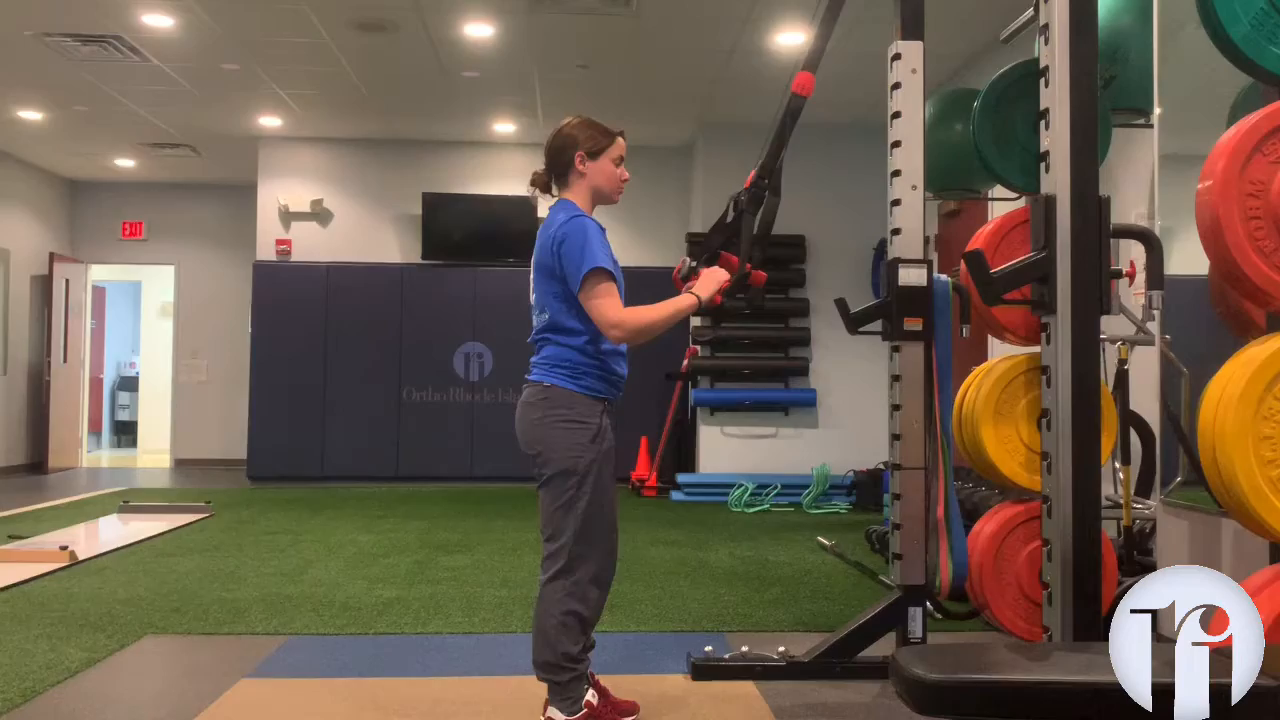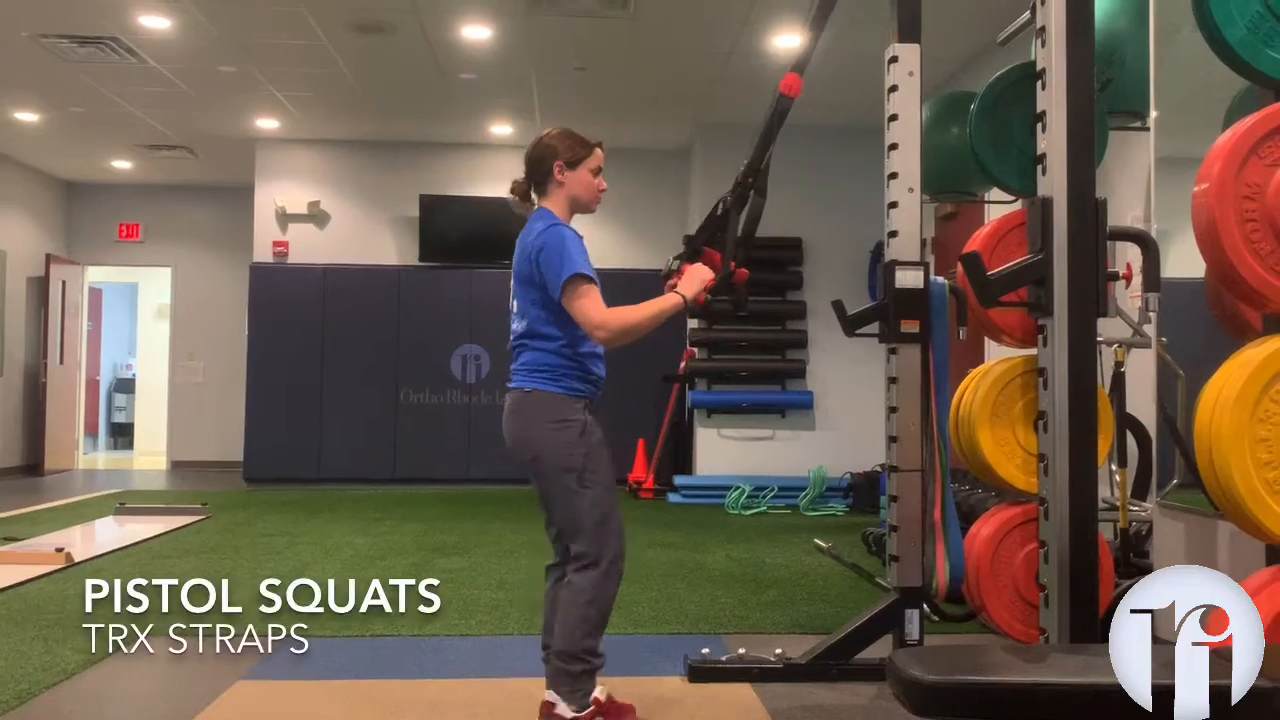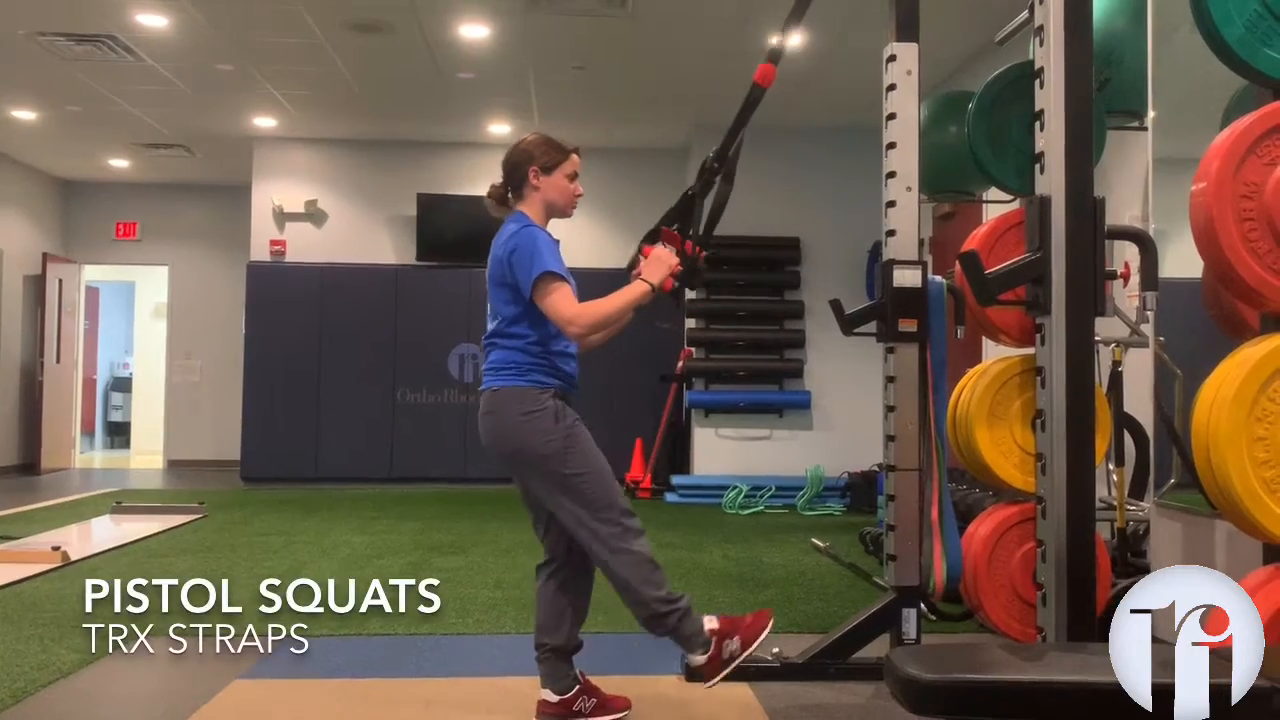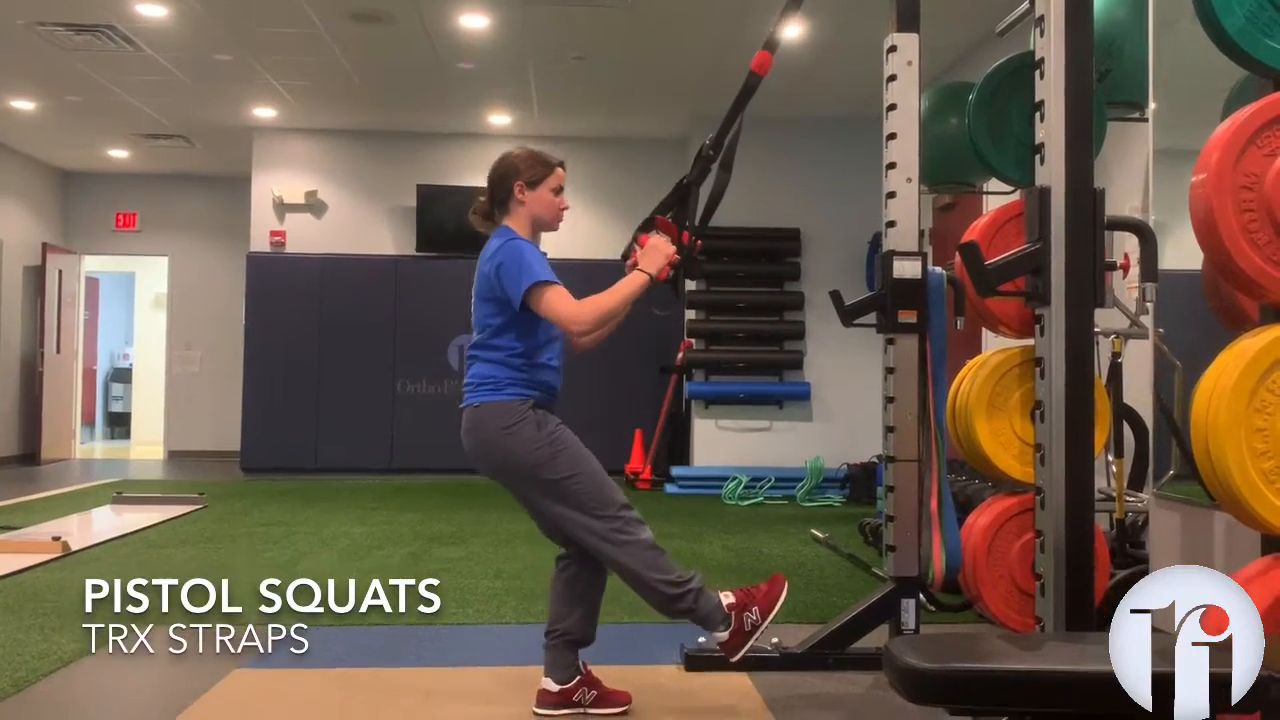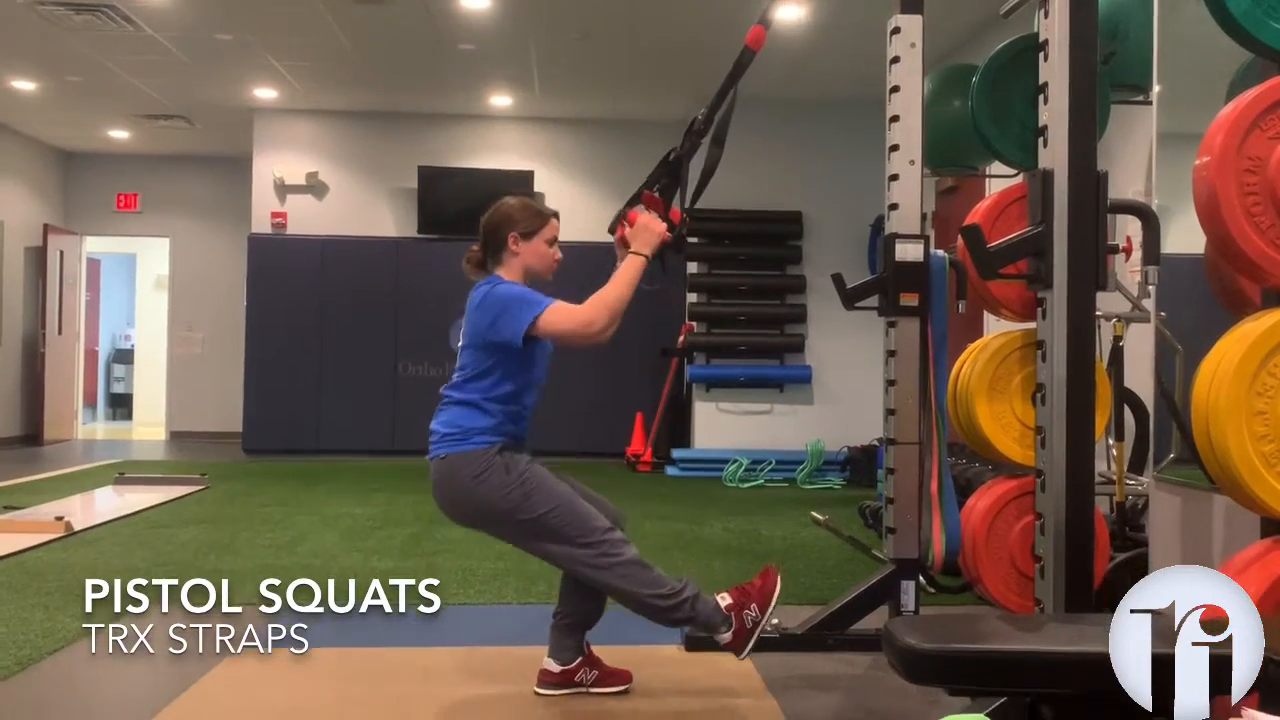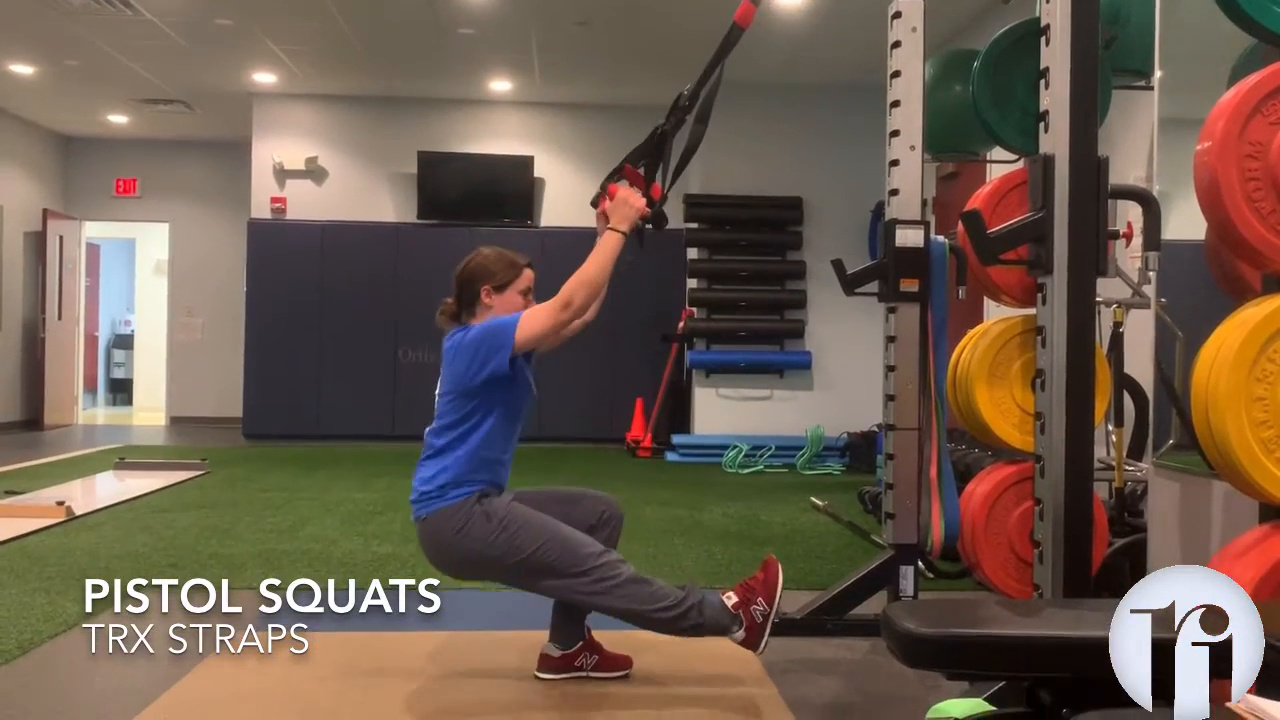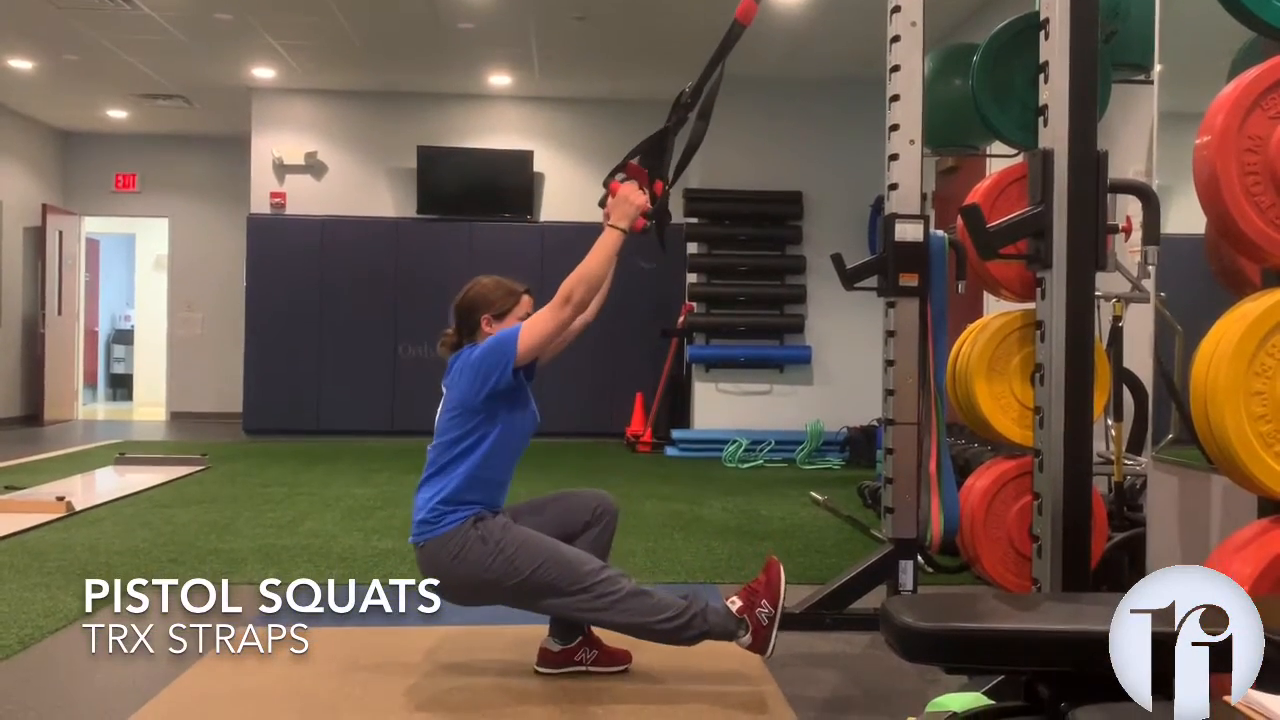
dt=0.4s
person 1, frame 1
left shoulder: (561, 228)
right shoulder: (578, 229)
left elbow: (599, 328)
right elbow: (614, 323)
left wrist: (686, 298)
right wrist: (695, 296)
left hip: (562, 407)
right hip: (570, 410)
left knee: (587, 556)
right knee: (576, 560)
person 1, frame 2
left shoulder: (541, 236)
right shoulder: (556, 237)
left elbow: (587, 333)
right elbow: (601, 324)
left wrist: (669, 304)
right wrist: (681, 295)
left hip: (541, 410)
right hip: (555, 411)
left knee: (577, 552)
right knee: (599, 552)
person 1, frame 3
left shoulder: (524, 240)
right shoulder: (526, 239)
left elbow: (571, 338)
right elbow: (575, 321)
left wrist: (639, 293)
right wrist: (646, 282)
left hip: (515, 410)
right hip: (530, 407)
left knee: (569, 548)
right knee: (613, 527)
right ankle: (702, 640)
person 1, frame 4
left shoulder: (514, 253)
right shoulder: (512, 251)
left elbow: (580, 338)
right elbow: (578, 319)
left wrist: (635, 278)
right wrist: (645, 272)
left hip: (503, 421)
right hip: (508, 419)
left knee: (589, 540)
right knee: (613, 524)
right ankle: (720, 617)
person 1, frame 5
left shoulder: (507, 300)
right shoulder: (499, 298)
left elbow: (596, 329)
right elbow: (591, 323)
left wrist: (624, 259)
right wrist: (641, 251)
left hip: (484, 458)
right hip: (472, 467)
left knee: (599, 527)
right knee: (598, 542)
left ankle: (565, 662)
right ankle: (721, 617)
person 1, frame 6
left shoulder: (492, 351)
right shoulder: (474, 344)
left elbow: (581, 314)
right elbow: (568, 305)
left wrist: (606, 234)
right wrist: (618, 229)
left hip: (471, 507)
right hip: (456, 521)
left knee: (601, 514)
right knee: (597, 569)
left ankle: (566, 648)
right ankle: (729, 615)
person 1, frame 7
left shoulder: (496, 371)
right shoulder: (479, 365)
left elbow: (582, 313)
right elbow: (567, 302)
left wrist: (615, 230)
right wrist: (617, 225)
left hip: (471, 528)
right hip: (456, 547)
left knee: (596, 511)
right knee: (598, 585)
left ankle: (566, 644)
right ankle: (735, 621)
